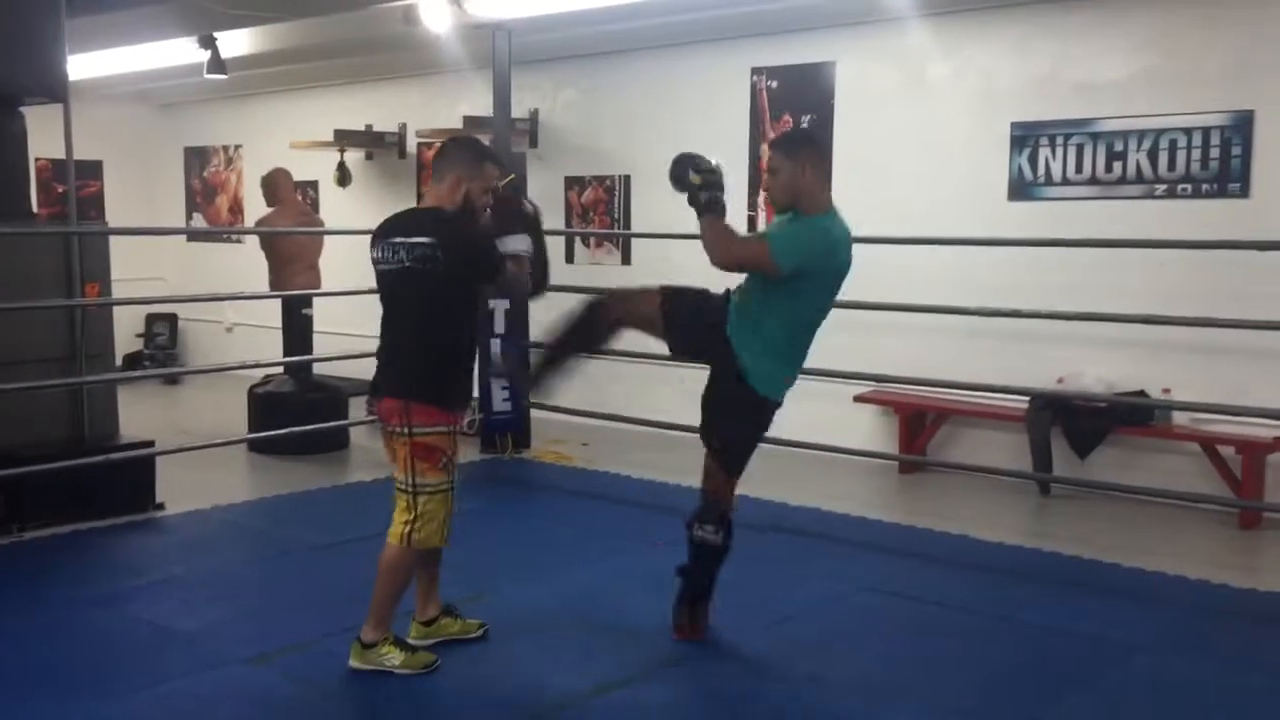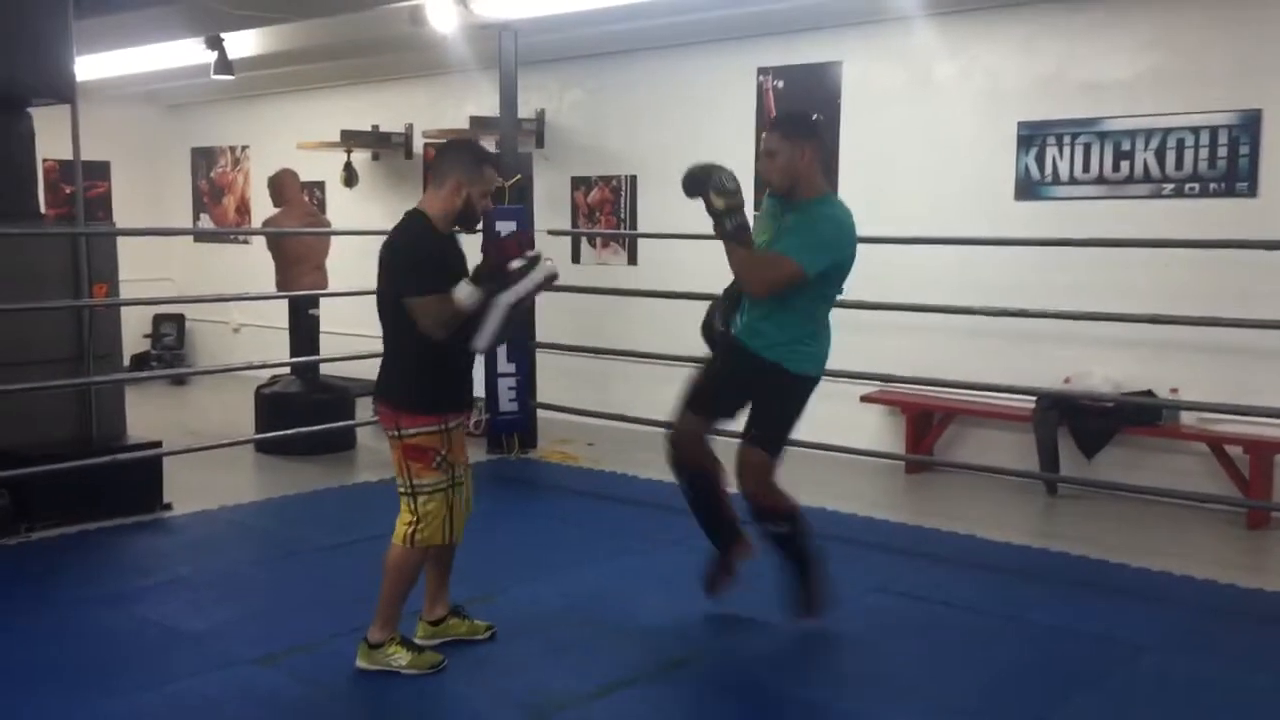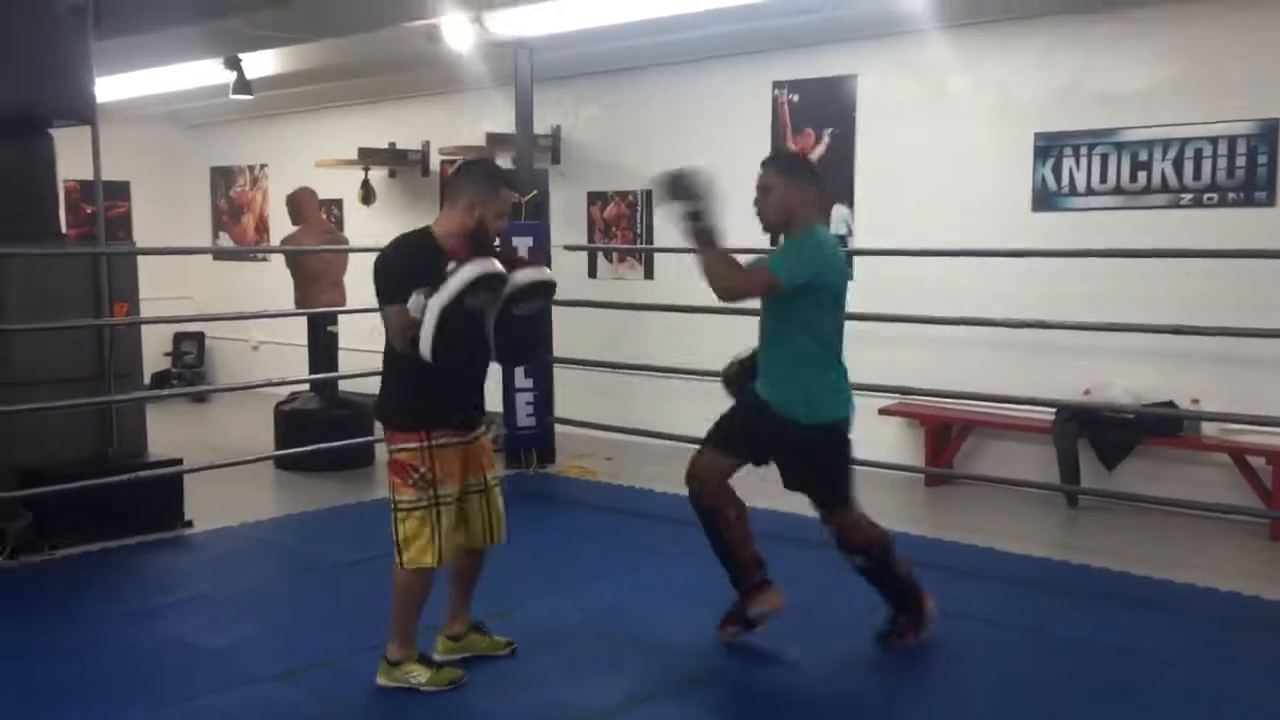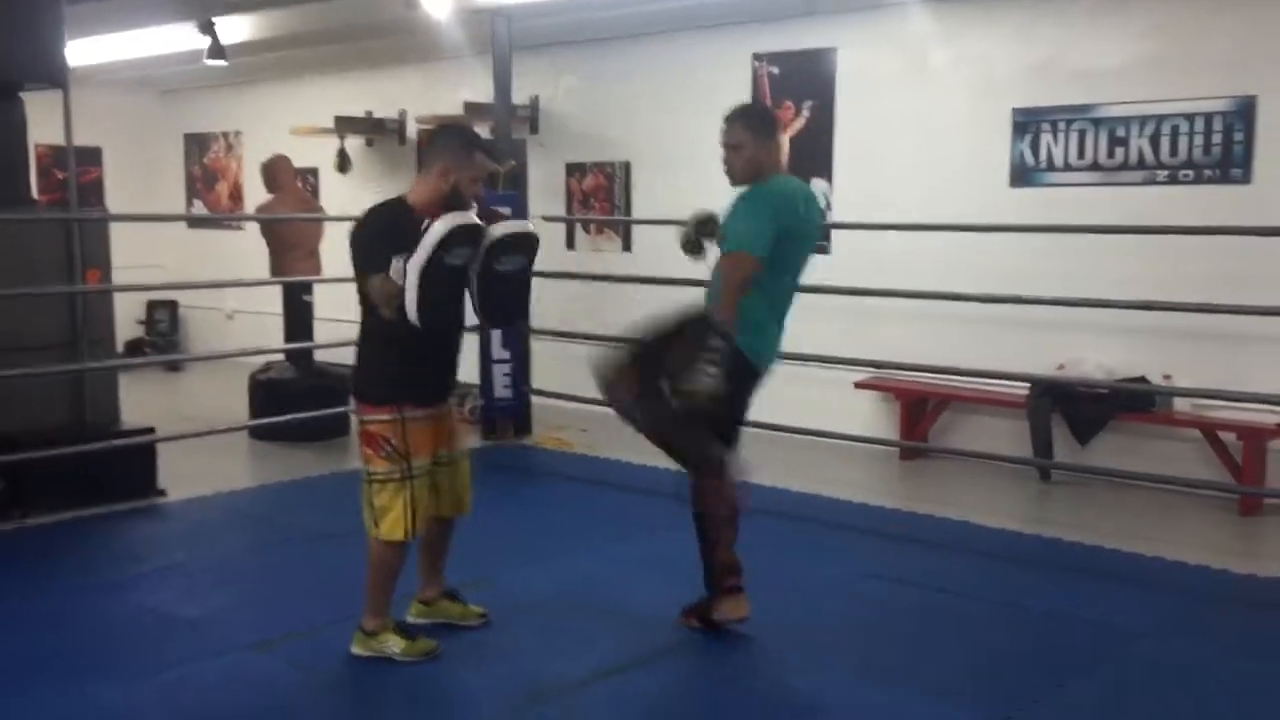
dt=0.2s
person 1, frame 1
left shoulder: (395, 230)
right shoulder: (456, 233)
right elbow: (520, 283)
right wrist: (513, 242)
left hip: (403, 388)
right hip: (424, 397)
left knee: (430, 510)
right knee: (416, 518)
left ankle: (429, 614)
right ankle: (371, 639)
person 1, frame 2
left shoulder: (435, 236)
right shoulder: (415, 242)
left elbow: (465, 311)
right elbow: (435, 324)
left wrist: (508, 275)
right wrist: (485, 282)
left hip: (444, 401)
right hip: (416, 405)
left knee: (450, 512)
right knee: (422, 521)
left ankle: (438, 616)
right ankle: (379, 641)
person 1, frame 3
left shoulder: (482, 257)
right shoulder: (404, 257)
right elbow: (403, 338)
right wrist: (446, 288)
left hip: (467, 419)
right hip: (417, 426)
left knee: (477, 531)
right knee: (422, 544)
left ankle: (458, 631)
right ankle: (398, 657)
person 1, frame 4
right shoulder: (381, 226)
left elbow: (450, 301)
right elbow: (389, 304)
right wrist: (424, 247)
left hip: (437, 390)
right hip: (389, 397)
left knee: (445, 500)
right knee: (398, 515)
left ankle: (434, 596)
right ankle: (373, 628)
person 2, frame 1
left shoulder: (822, 240)
right shoulder: (795, 224)
left elbow: (730, 257)
left wrist: (707, 198)
left hip: (757, 373)
right hip: (727, 324)
left knee: (717, 488)
right knee: (614, 306)
left ankle: (692, 604)
right ankle: (544, 367)
person 2, frame 2
left shoulder: (829, 225)
right shoulder: (780, 203)
left elbow: (760, 282)
left wrist: (728, 216)
right wrist: (730, 305)
left hip: (788, 362)
right hip: (745, 342)
left knee: (753, 476)
right knee: (684, 437)
left ankle: (805, 571)
right ankle: (729, 542)
person 2, frame 3
left shoulder: (811, 250)
right shoulder: (801, 248)
left elbow: (732, 287)
left wrist: (701, 226)
right wrist: (760, 358)
left hip: (812, 407)
right hip: (772, 395)
left knee: (839, 517)
right knee: (703, 475)
left ankle: (909, 600)
right ankle: (756, 589)
person 2, frame 4
left shoulder: (764, 202)
right shoulder: (798, 197)
left elbow: (733, 275)
left wrist: (708, 350)
right wrist: (723, 231)
left hip: (728, 337)
right hip: (750, 346)
left knee: (622, 383)
right knee: (709, 469)
right ankle: (724, 593)
person 3, frame 1
left shoulder: (268, 224)
right shoulder: (314, 220)
left elbow: (274, 258)
right elbow: (312, 256)
left hip: (290, 290)
right hip: (309, 286)
left knee: (295, 351)
person 3, frame 2
left shoulder: (276, 224)
right shoulder: (320, 219)
left elbow: (283, 257)
right elbow: (320, 255)
left hip: (297, 291)
right hip: (316, 286)
left knee: (302, 351)
person 3, frame 3
left shoulder: (294, 242)
right shoulder: (338, 237)
left elbow: (301, 276)
left hip: (316, 308)
right hip: (334, 304)
left knee: (321, 368)
right ankle: (328, 400)
person 3, frame 4
left shoulder: (269, 211)
right shoulder: (313, 206)
left elbow: (276, 244)
left hip: (290, 276)
right hip: (309, 273)
left knee: (297, 336)
left ankle: (299, 372)
right ankle: (303, 371)
